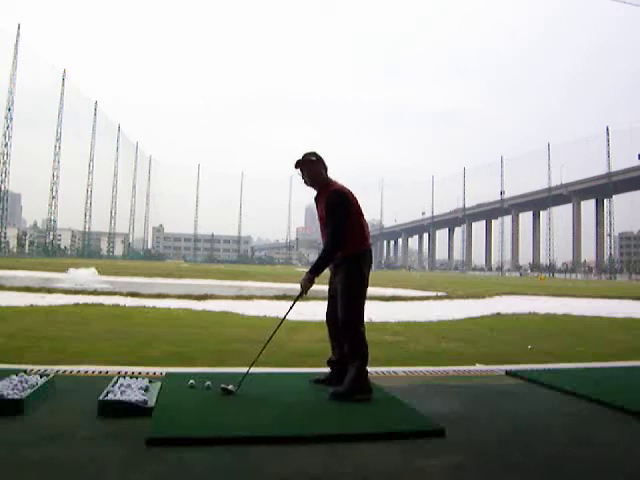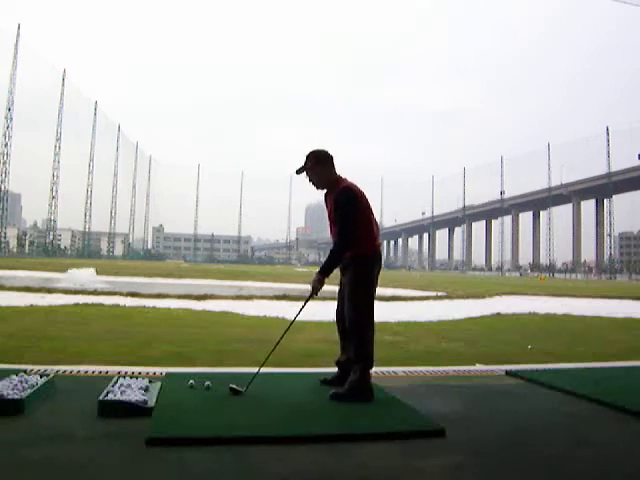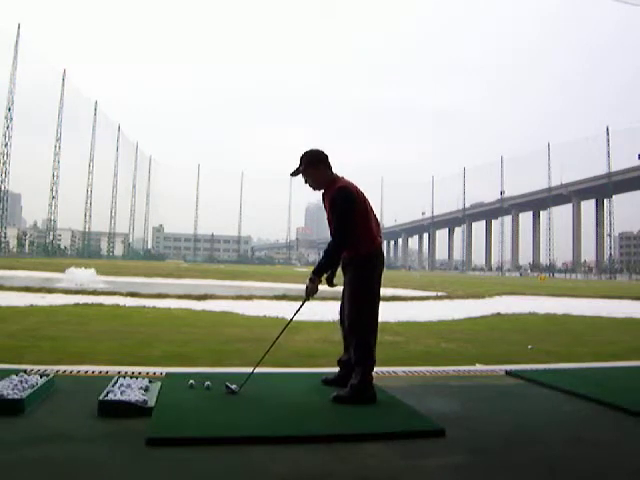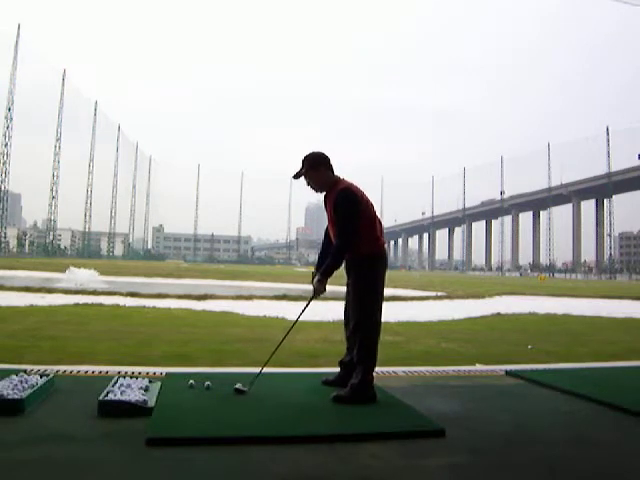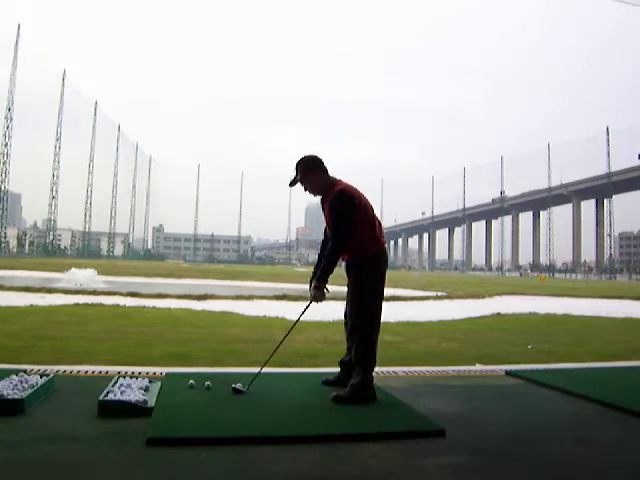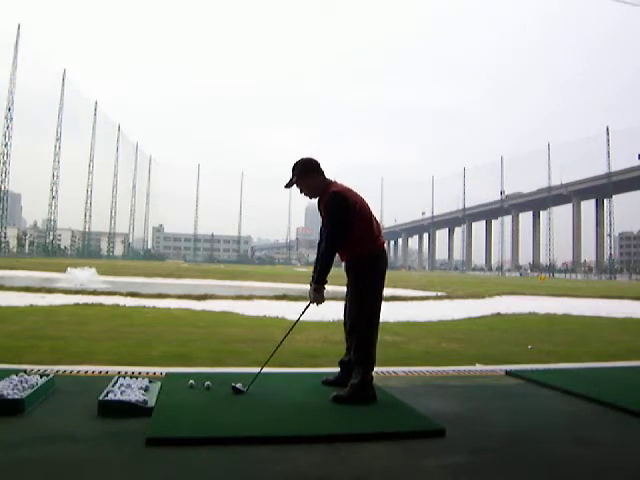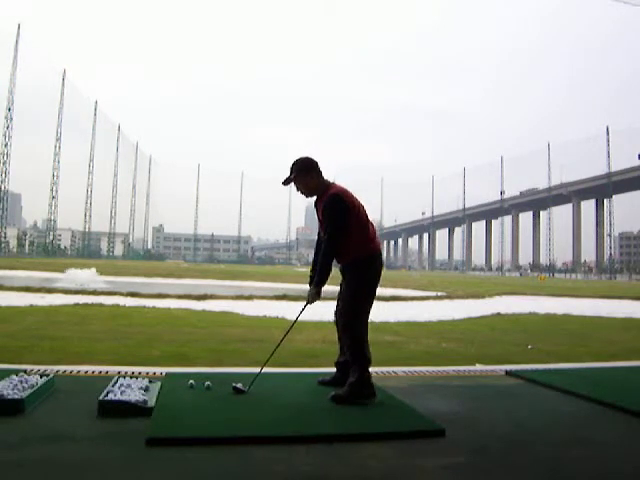
dt=0.7s
person 1, frame 1
left shoulder: (336, 195)
right shoulder: (322, 196)
left elbow: (335, 241)
left wrist: (313, 272)
right wrist: (318, 270)
left hip: (354, 260)
right hip: (342, 261)
left knee: (349, 319)
right knee: (334, 317)
left ankle: (358, 381)
right ankle: (339, 371)
person 1, frame 2
left shoulder: (346, 194)
right shoulder: (333, 194)
left elbow: (344, 240)
left wrist: (322, 273)
right wrist: (328, 271)
left hip: (363, 260)
right hip: (352, 261)
left knee: (358, 320)
right knee: (344, 318)
left ankle: (360, 383)
right ankle: (347, 372)
person 1, frame 3
left shoulder: (341, 194)
right shoulder: (334, 192)
left elbow: (339, 240)
left wrist: (316, 274)
right wrist: (331, 268)
left hip: (365, 260)
right hip: (357, 259)
left knee: (360, 321)
right knee: (349, 318)
left ankle: (362, 385)
right ankle: (349, 370)
person 1, frame 4
left shoulder: (345, 195)
right shoulder: (333, 195)
left elbow: (344, 241)
right elbow: (331, 237)
left wrist: (325, 275)
right wrist: (319, 270)
left hip: (369, 261)
right hip: (358, 261)
left knee: (364, 321)
right knee: (352, 319)
left ankle: (363, 385)
right ankle: (349, 371)
person 1, frame 5
left shoulder: (341, 197)
right shoulder: (331, 197)
left elbow: (337, 244)
right elbow: (329, 239)
left wrist: (321, 280)
right wrist: (316, 275)
left hip: (369, 261)
right hip: (359, 260)
left knee: (362, 321)
right knee: (353, 319)
left ankle: (363, 385)
right ankle: (349, 372)
person 1, frame 6
left shoulder: (335, 199)
right shoulder: (330, 197)
left elbow: (330, 244)
right elbow: (325, 241)
left wrist: (318, 283)
right wrist: (316, 280)
left hip: (368, 261)
right hip: (361, 261)
left knee: (361, 322)
right knee: (352, 319)
left ankle: (362, 385)
right ankle: (349, 372)
person 1, frame 7
left shoulder: (334, 199)
right shoulder: (325, 199)
left elbow: (331, 245)
right elbow: (323, 242)
left wrist: (318, 284)
right wrist: (313, 280)
left hip: (363, 263)
right hip: (355, 263)
left knee: (351, 320)
right knee: (343, 318)
left ankle: (360, 382)
right ankle: (345, 372)
